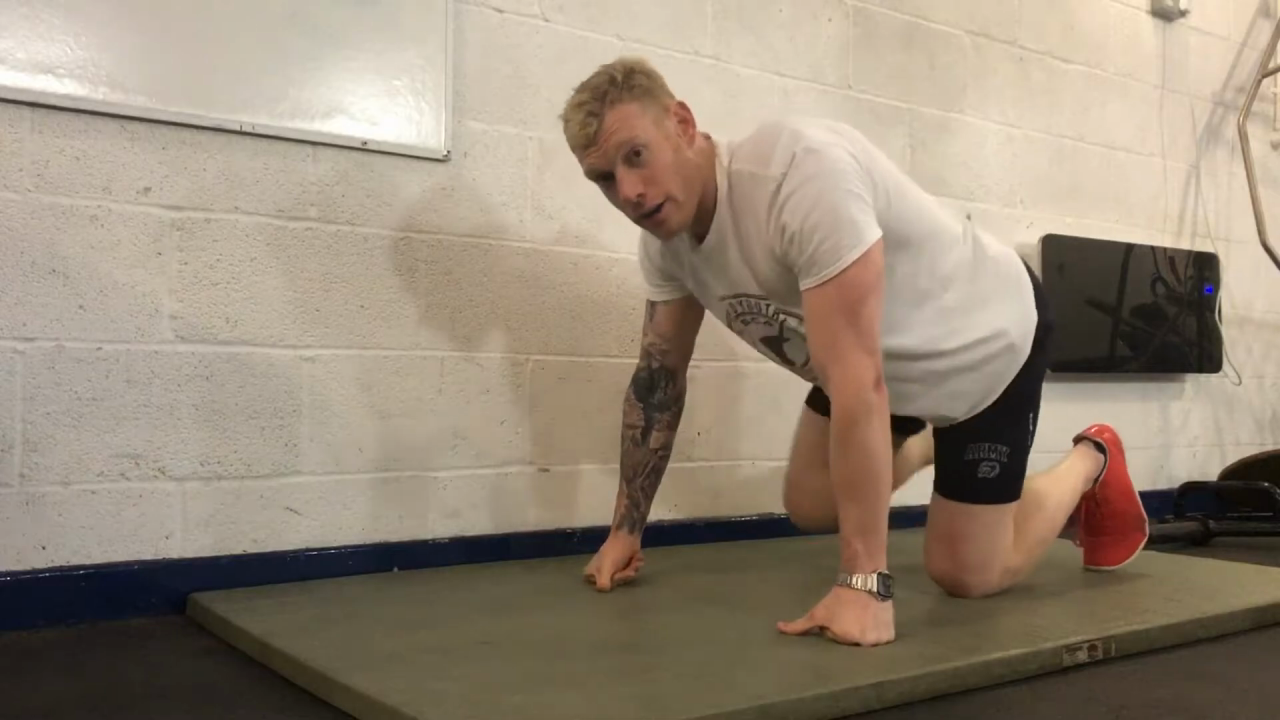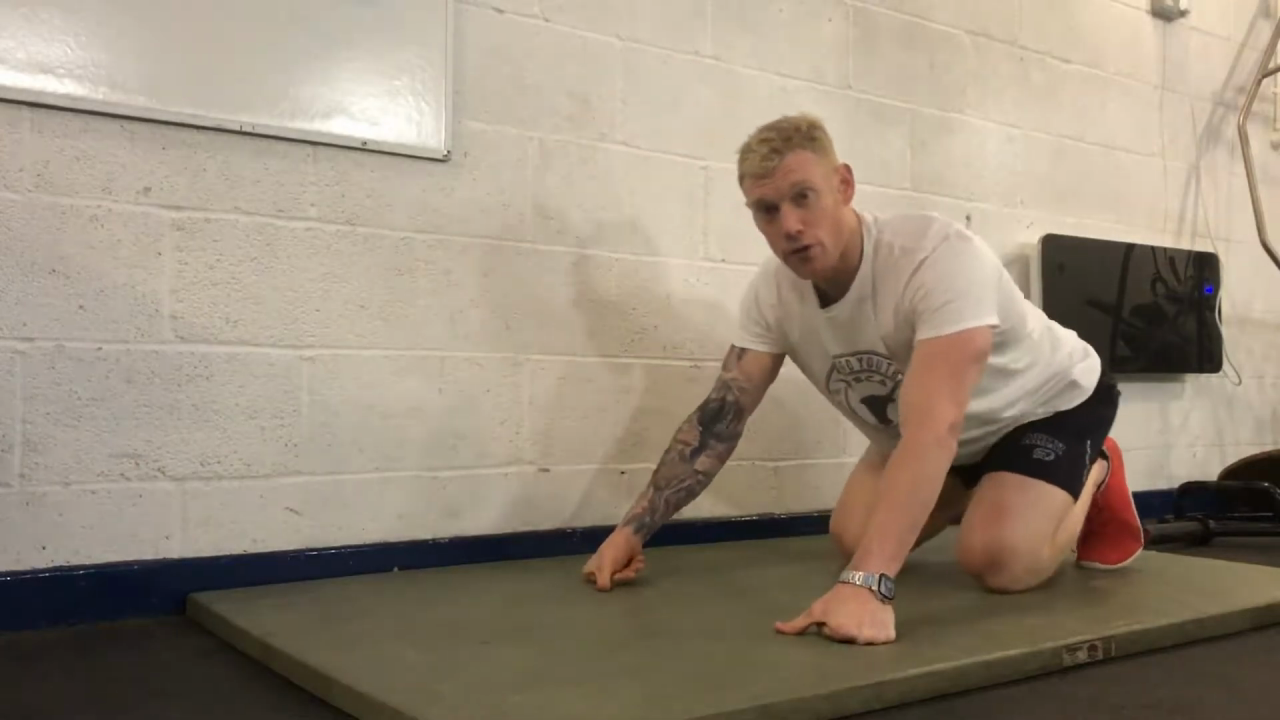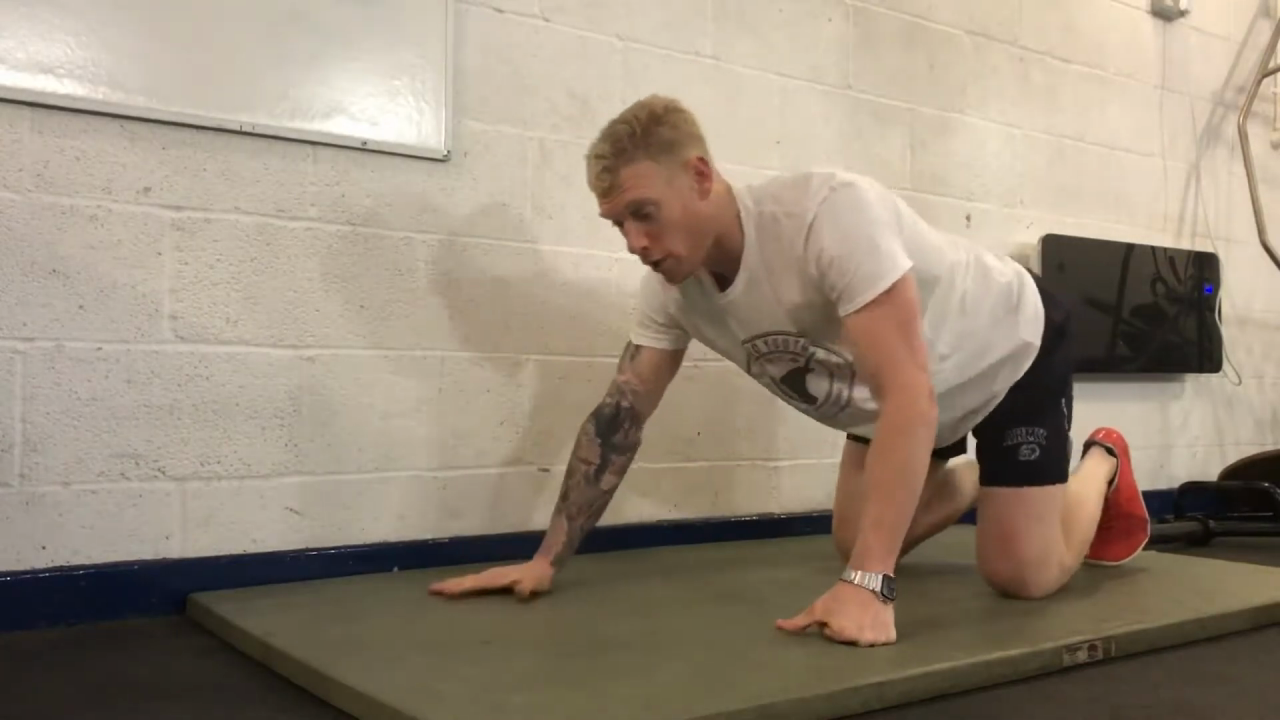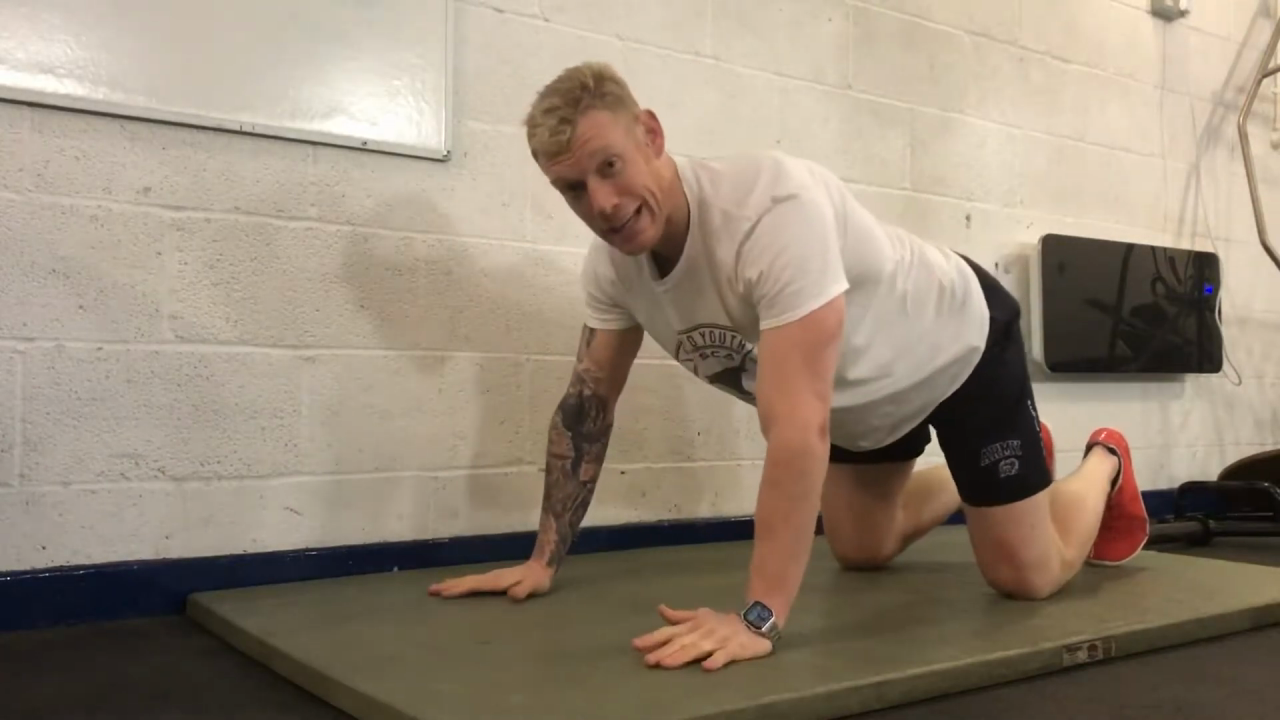
dt=0.7s
person 1, frame 1
left shoulder: (799, 172)
right shoulder: (663, 235)
left elbow: (856, 386)
right elbow: (658, 375)
left wrist: (864, 582)
right wrist: (626, 529)
left hip: (985, 339)
right hip: (881, 350)
left knee: (967, 575)
right knee: (813, 508)
left ankle: (1089, 464)
right ankle: (934, 442)
person 1, frame 2
left shoulder: (941, 257)
right shoulder: (773, 292)
left elbow: (935, 427)
right elbow: (722, 414)
left wrist: (868, 584)
right wrist: (634, 530)
left hip: (1052, 398)
left knee: (999, 561)
right knee: (853, 539)
left ankle: (1090, 474)
right ankle: (975, 489)
person 1, frame 3
left shoulder: (827, 217)
right shoulder: (672, 286)
left elbow: (909, 398)
right elbow: (619, 417)
left wrist: (866, 584)
right wrist: (547, 560)
left hip: (1008, 344)
right hip: (892, 389)
left knee: (1022, 573)
right knee: (860, 542)
left ankle: (1100, 465)
right ankle: (993, 476)
person 1, frame 4
left shoulder: (775, 210)
right shoulder: (613, 262)
left elbow: (797, 431)
right elbow: (587, 404)
left wrist: (758, 618)
right wrist: (544, 559)
left hip: (958, 346)
right hip: (868, 391)
left knee: (1027, 574)
right knee: (861, 552)
left ankle: (1104, 464)
right ankle: (1010, 465)
